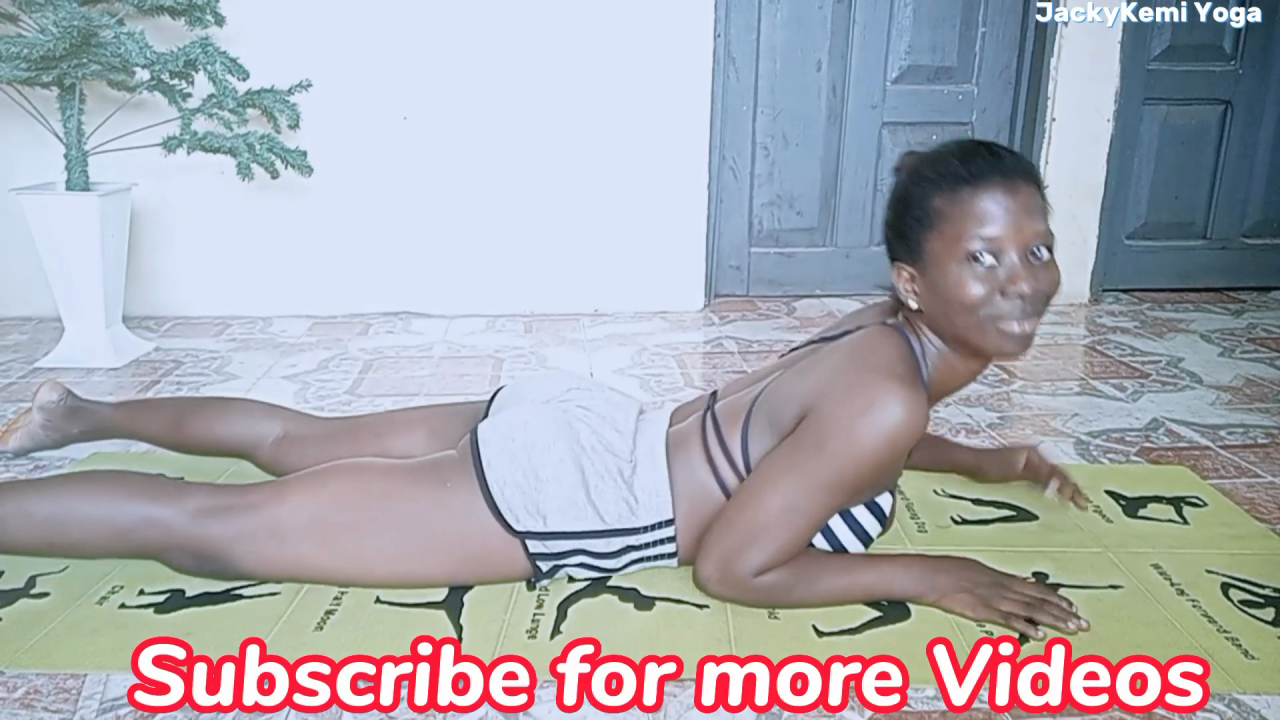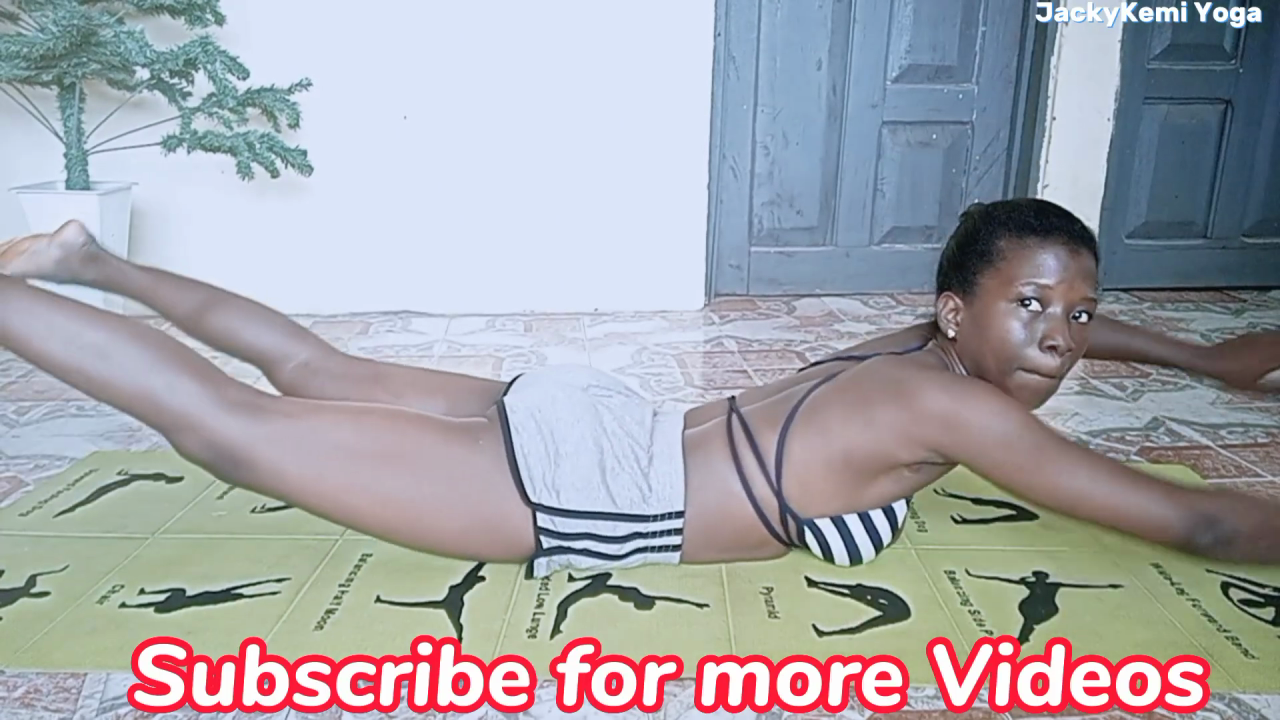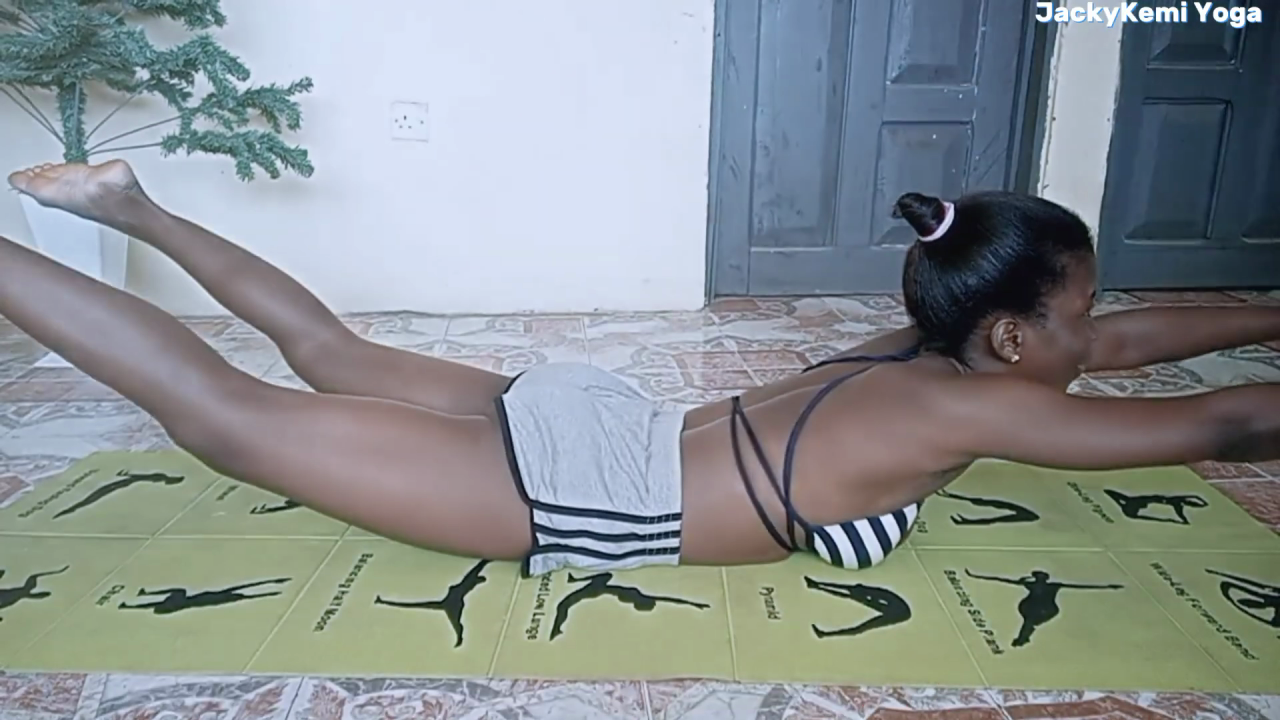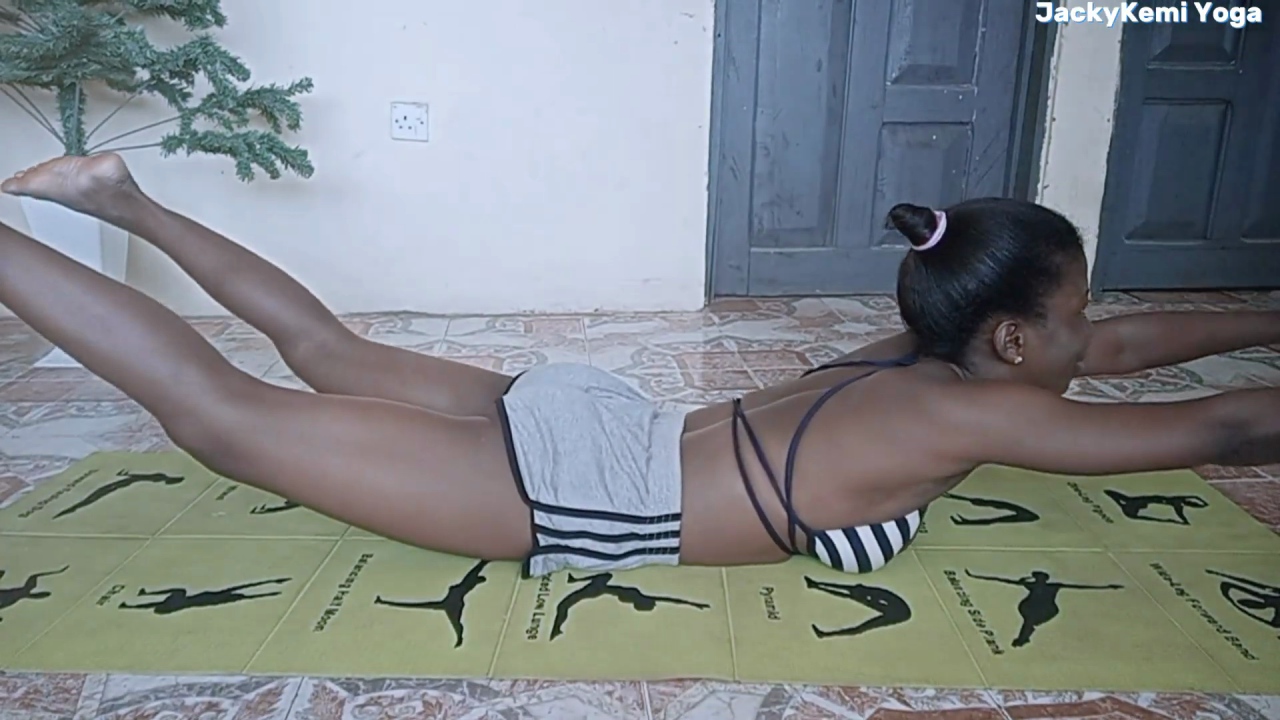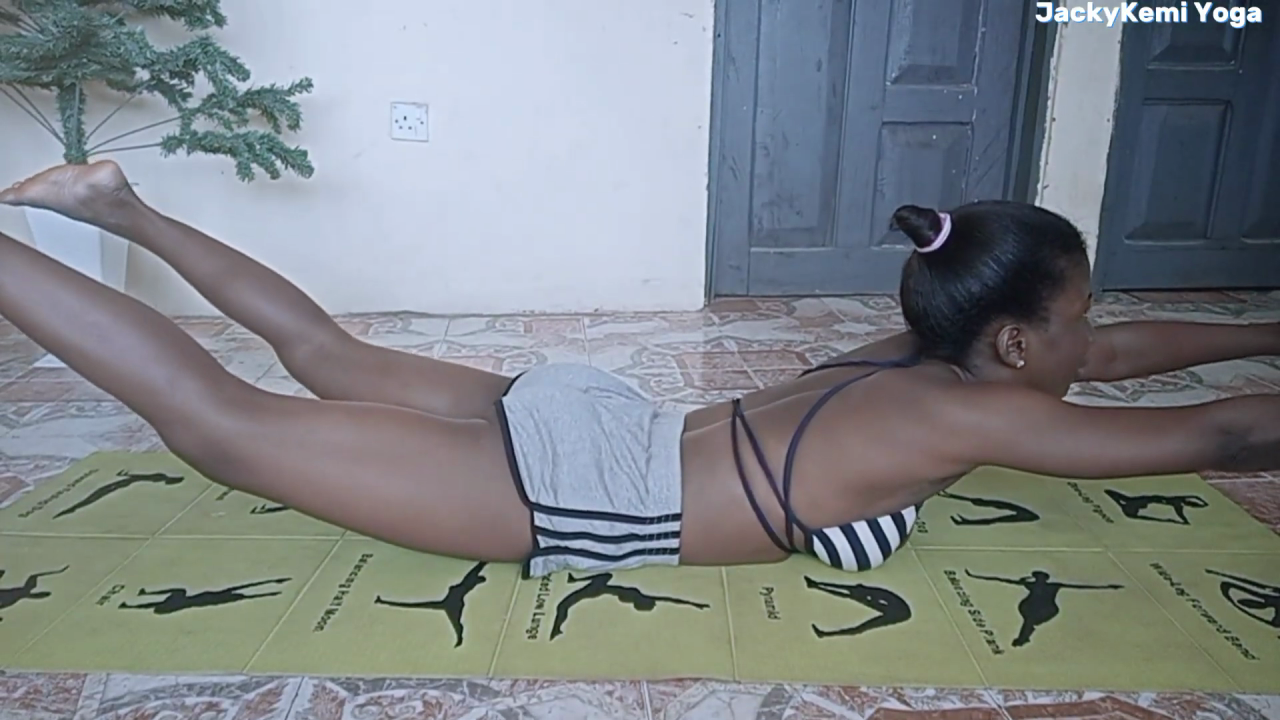
dt=1s
person 1, frame 1
left shoulder: (903, 330)
right shoulder: (885, 400)
right elbow: (732, 569)
left wrist: (977, 461)
right wrist: (932, 577)
left hip: (571, 432)
right hip: (554, 502)
left knee: (298, 442)
right knee: (210, 528)
person 1, frame 2
left shoulder: (938, 352)
right shoulder: (953, 409)
left elbow: (1039, 329)
left hip: (582, 430)
right hip: (573, 486)
left knee: (317, 375)
right knee: (236, 431)
person 1, frame 3
left shoulder: (924, 347)
right shoulder: (973, 406)
left elbow: (1124, 342)
left hip: (585, 429)
right hip: (576, 496)
left knee: (331, 356)
right knee: (233, 421)
left ankle: (130, 205)
person 1, frame 4
left shoulder: (924, 349)
right shoulder: (981, 411)
left elbow: (1128, 342)
left hip: (583, 427)
right hip: (579, 497)
left knee: (328, 355)
right knee: (228, 421)
left ankle: (124, 199)
person 1, frame 5
left shoulder: (925, 349)
right shoulder: (978, 411)
left elbow: (1122, 350)
left hip: (582, 423)
right hip: (578, 492)
left knee: (328, 357)
right knee: (224, 426)
left ankle: (123, 209)
